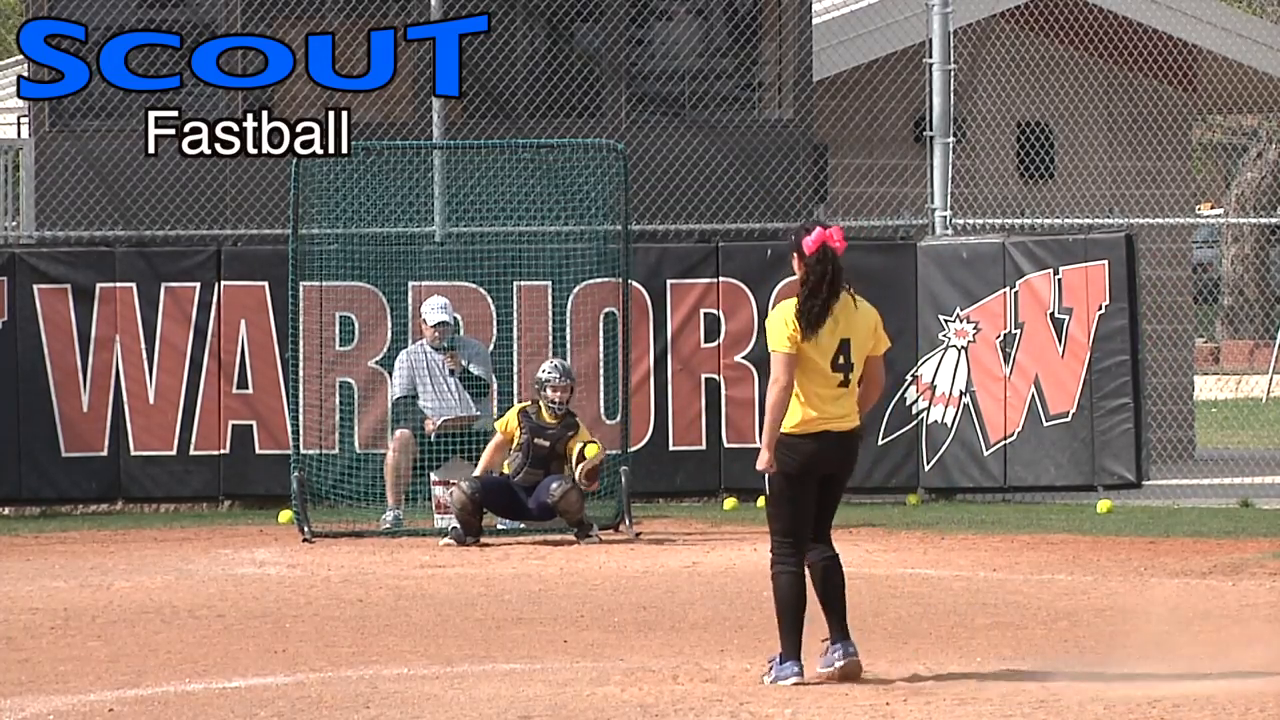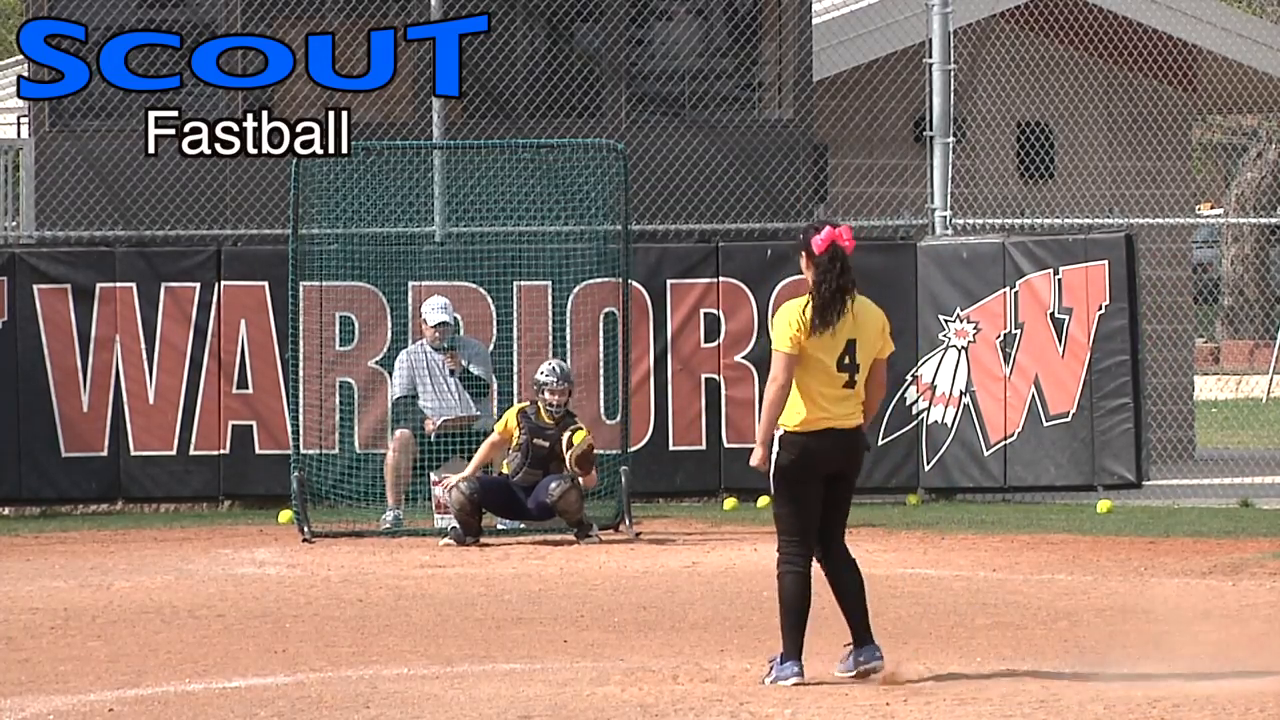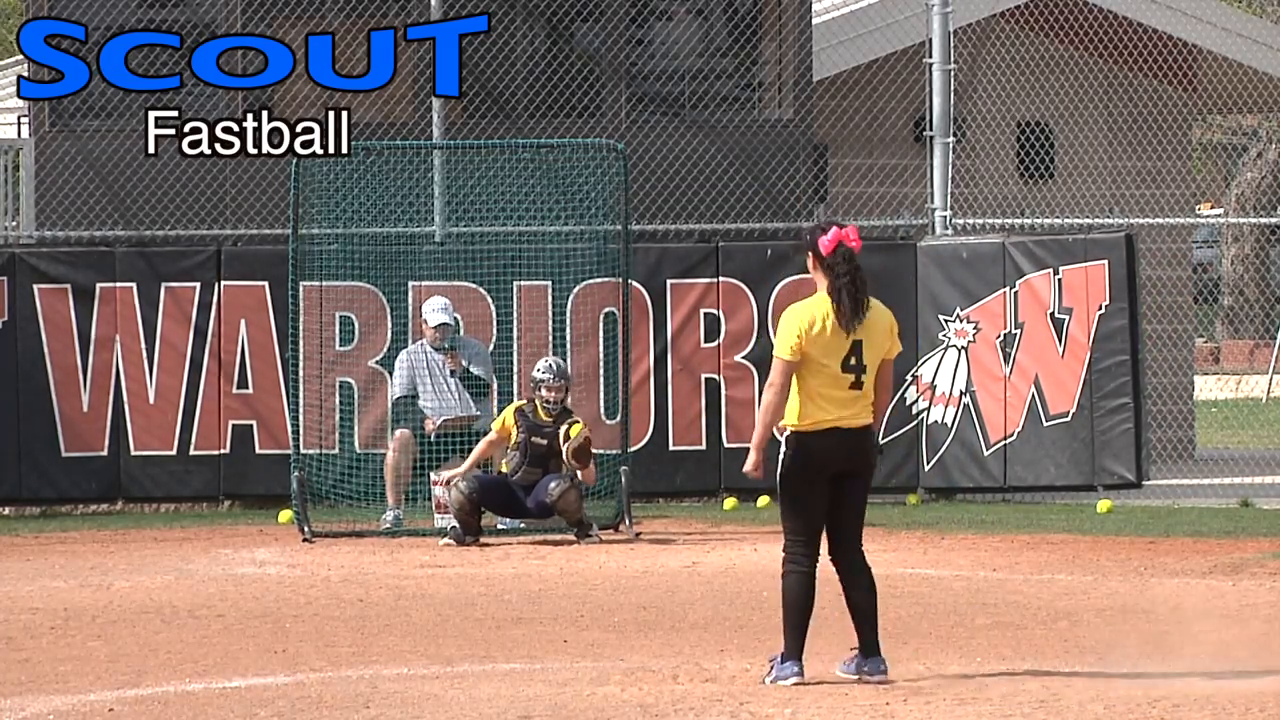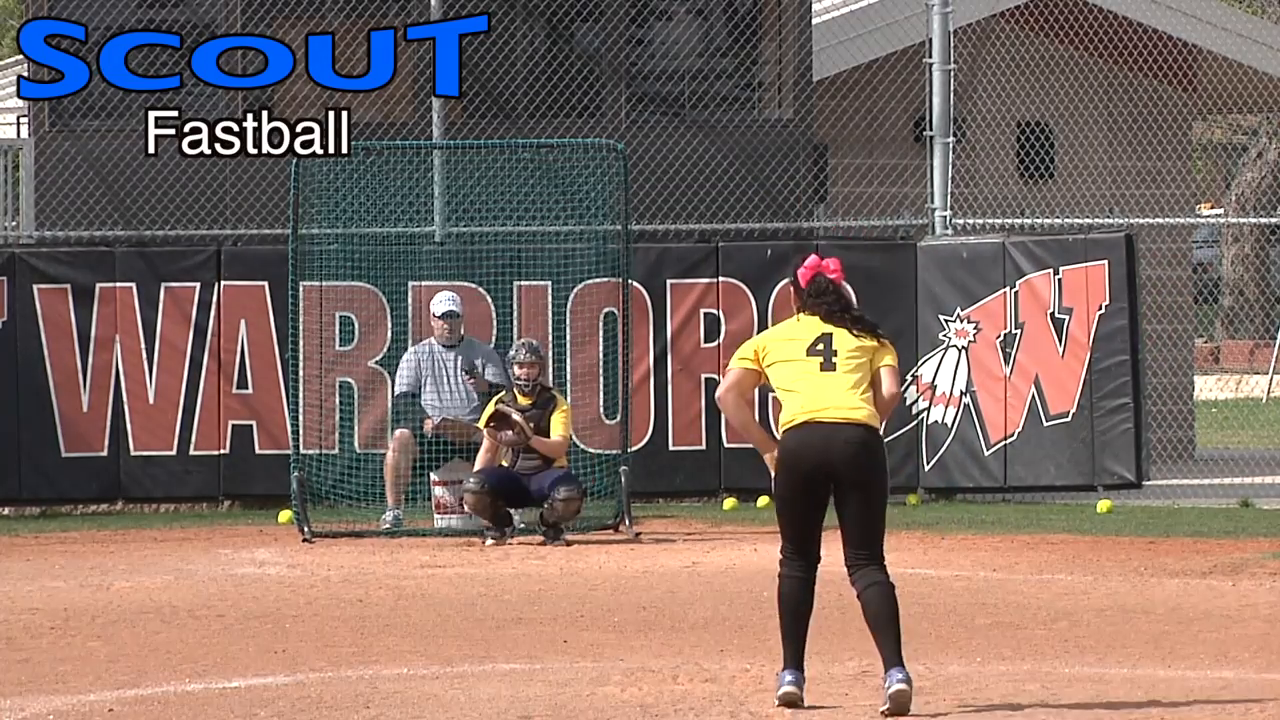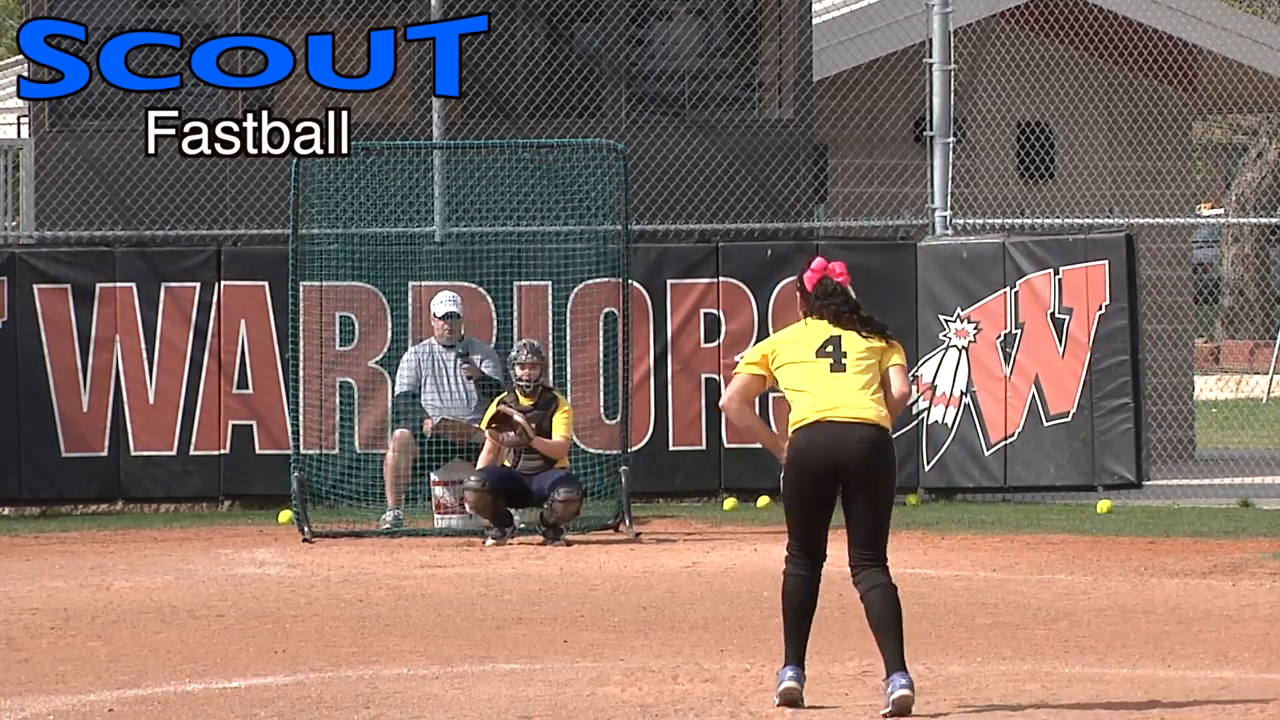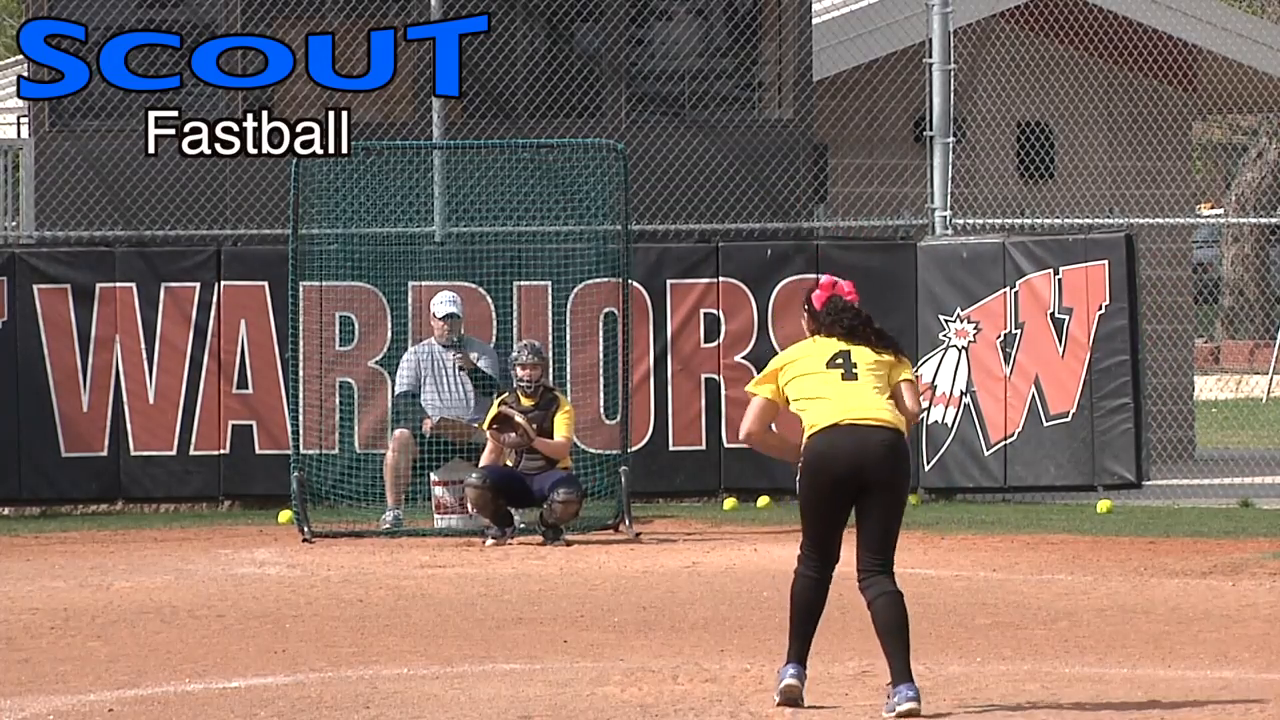
dt=0.1s
person 1, frame 1
left shoulder: (788, 314)
right shoulder: (864, 314)
left elbow: (780, 384)
right elbow: (875, 383)
left wrist: (766, 446)
left hip: (798, 442)
right hip: (845, 441)
left knee: (787, 552)
right knee: (818, 543)
left ankle: (789, 661)
right ankle: (841, 645)
person 1, frame 2
left shoulder: (795, 314)
right shoulder: (873, 315)
left elbow: (779, 381)
right elbow: (878, 387)
left wrist: (762, 440)
left hip: (802, 443)
right hip: (849, 442)
left knee: (794, 552)
right knee: (832, 546)
left ankle: (790, 661)
right ankle: (866, 649)
person 1, frame 3
left shoulder: (801, 316)
right shoulder: (881, 316)
left elbow: (777, 387)
right elbow: (884, 389)
left wrist: (756, 448)
left hip: (809, 442)
right hip: (858, 443)
left knee: (800, 552)
right knee: (848, 548)
left ankle: (791, 661)
right ankle: (870, 656)
person 1, frame 4
left shoulder: (772, 338)
right shoulder: (870, 335)
left elbow: (728, 395)
right elbow: (890, 393)
left wrist: (766, 448)
left hip: (801, 444)
right hip: (859, 442)
left knee: (797, 562)
right knee: (866, 564)
left ankle: (792, 674)
right ankle: (895, 671)
person 1, frame 5
left shoulder: (780, 342)
right shoulder: (877, 336)
left elbow: (732, 401)
right elbow: (899, 392)
left wrist: (779, 445)
left hip: (811, 443)
right hip: (869, 442)
left knee: (803, 559)
right knee: (870, 565)
left ankle: (793, 670)
right ankle: (898, 676)
person 1, frame 6
left shoulder: (790, 358)
right shoulder: (885, 352)
left elbow: (750, 431)
right elbow: (911, 408)
left wrist: (801, 459)
left hip: (827, 447)
right hip: (886, 445)
left knee: (814, 561)
right knee: (876, 570)
left ankle: (793, 670)
person 2, frame 1
left shoulder: (474, 350)
right shoulder: (408, 357)
left elbow: (482, 392)
right elbow: (401, 403)
left wrist: (460, 370)
right wrist: (422, 421)
left hip: (473, 429)
right hip: (429, 431)
right knee: (401, 438)
right ankle: (393, 511)
person 2, frame 2
left shoulder: (475, 349)
right shoulder: (408, 357)
left elbow: (483, 392)
right elbow: (401, 403)
left wrist: (461, 370)
right wrist: (422, 420)
left hip: (474, 430)
right hip: (429, 432)
right knee: (401, 438)
right ankle: (393, 511)
person 2, frame 3
left shoulder: (475, 349)
right shoulder: (409, 356)
left elbow: (483, 392)
right elbow: (401, 403)
left wrist: (461, 371)
right wrist: (422, 420)
left hip: (473, 429)
right hip: (429, 431)
right knee: (401, 438)
right ankle: (393, 510)
person 2, frame 4
left shoulder: (483, 352)
right shoulder: (415, 354)
right elbow: (403, 399)
left wrist: (486, 386)
right wrist: (422, 419)
left hip: (474, 430)
right hip: (431, 431)
right knee: (401, 438)
right ankle: (393, 511)
person 2, frame 5
left shoulder: (483, 351)
right shoulder: (416, 354)
left elbow: (499, 392)
right elbow: (403, 399)
left wrist: (479, 375)
right wrist: (422, 419)
right hip: (431, 431)
right knee: (401, 438)
right ankle: (393, 511)
person 2, frame 6
left shoulder: (481, 350)
right shoulder: (415, 354)
left elbow: (490, 388)
right elbow: (403, 399)
left wrist: (469, 366)
right wrist: (421, 419)
right hip: (430, 431)
right knee: (400, 438)
right ankle: (393, 511)
person 3, frame 1
left shoulder: (574, 429)
right shoulder: (521, 413)
left elbow: (587, 481)
right elbow: (497, 445)
left wrist: (588, 479)
right wrist: (475, 479)
left hip: (544, 497)
right hip: (511, 489)
left knee: (562, 487)
right knee: (464, 492)
left ankle: (584, 530)
right ankle: (469, 532)
person 3, frame 2
left shoulder: (573, 429)
right shoulder: (520, 413)
left elbow: (590, 483)
right elbow: (494, 443)
left wrist: (584, 473)
right wrist: (467, 473)
left hip: (543, 497)
right hip: (510, 489)
left knee: (562, 487)
right knee: (462, 492)
left ankle: (583, 529)
right ankle: (468, 532)
person 3, frame 3
left shoulder: (571, 425)
right shoulder: (517, 411)
left elbow: (589, 479)
right elbow: (491, 441)
left wrist: (583, 465)
right wrist: (463, 470)
left hip: (543, 496)
right hip: (509, 487)
left knee: (562, 487)
right knee: (461, 491)
left ankle: (583, 529)
right ankle: (468, 532)
person 3, frame 4
left shoulder: (555, 403)
right shoulder: (500, 403)
left elbow: (560, 449)
right elbow: (488, 449)
left wrist: (528, 437)
right wrist: (474, 487)
left hip: (546, 475)
right hip: (511, 477)
left knee: (570, 494)
right knee: (473, 489)
left ankle: (550, 526)
right ankle: (501, 526)
person 3, frame 5
left shoulder: (557, 404)
right shoulder: (502, 403)
left elbow: (561, 450)
right elbow: (490, 450)
left wrist: (530, 438)
right wrist: (475, 486)
left hip: (548, 476)
right hip: (513, 477)
left knee: (569, 495)
right knee: (474, 487)
left ankle: (549, 526)
right ankle: (502, 526)
person 3, frame 6
left shoulder: (558, 404)
right shoulder: (504, 404)
left elbow: (563, 450)
right elbow: (492, 450)
left wrist: (531, 439)
right wrist: (475, 488)
left hip: (549, 475)
right hip: (515, 477)
left knee: (569, 497)
right knee: (476, 484)
left ankle: (549, 526)
right ankle: (503, 527)
